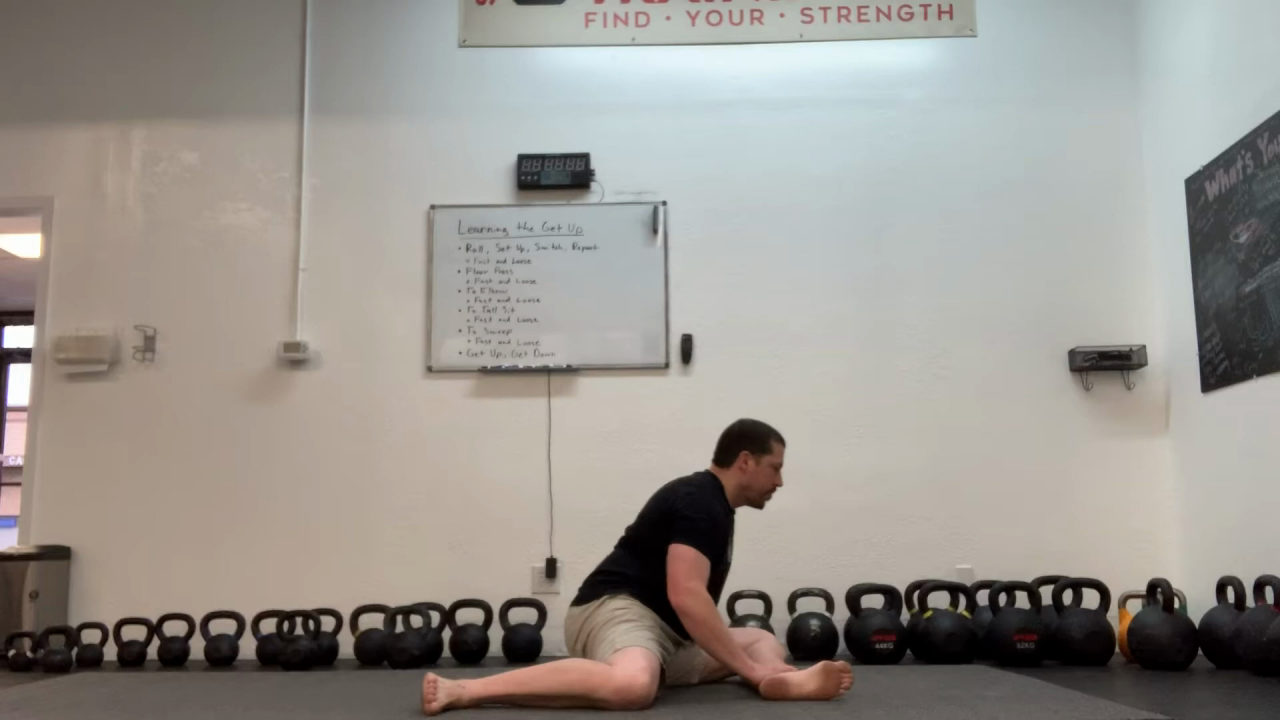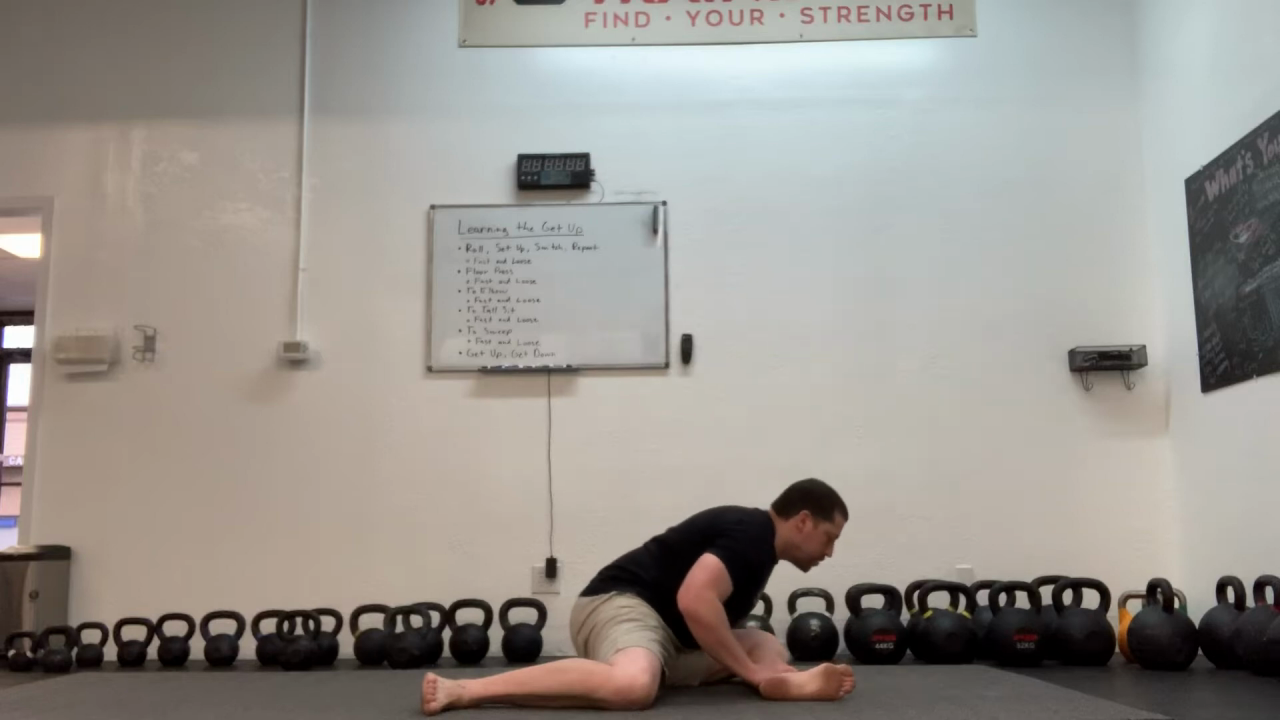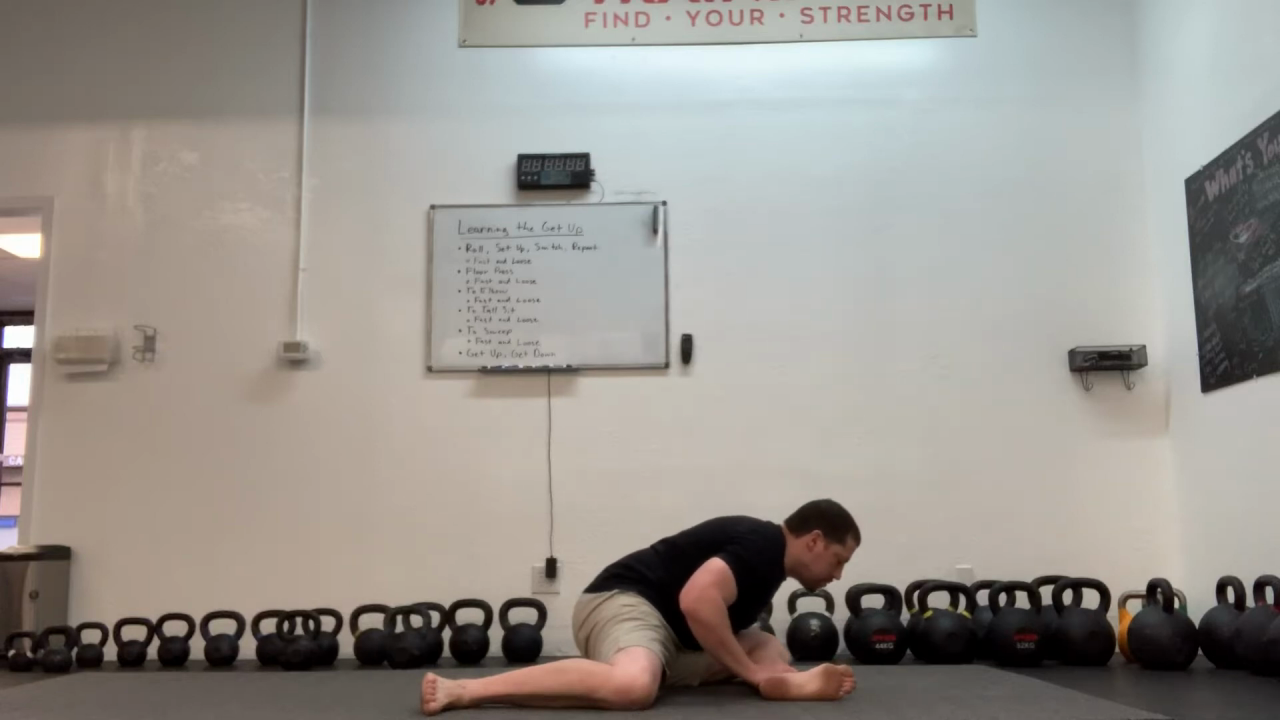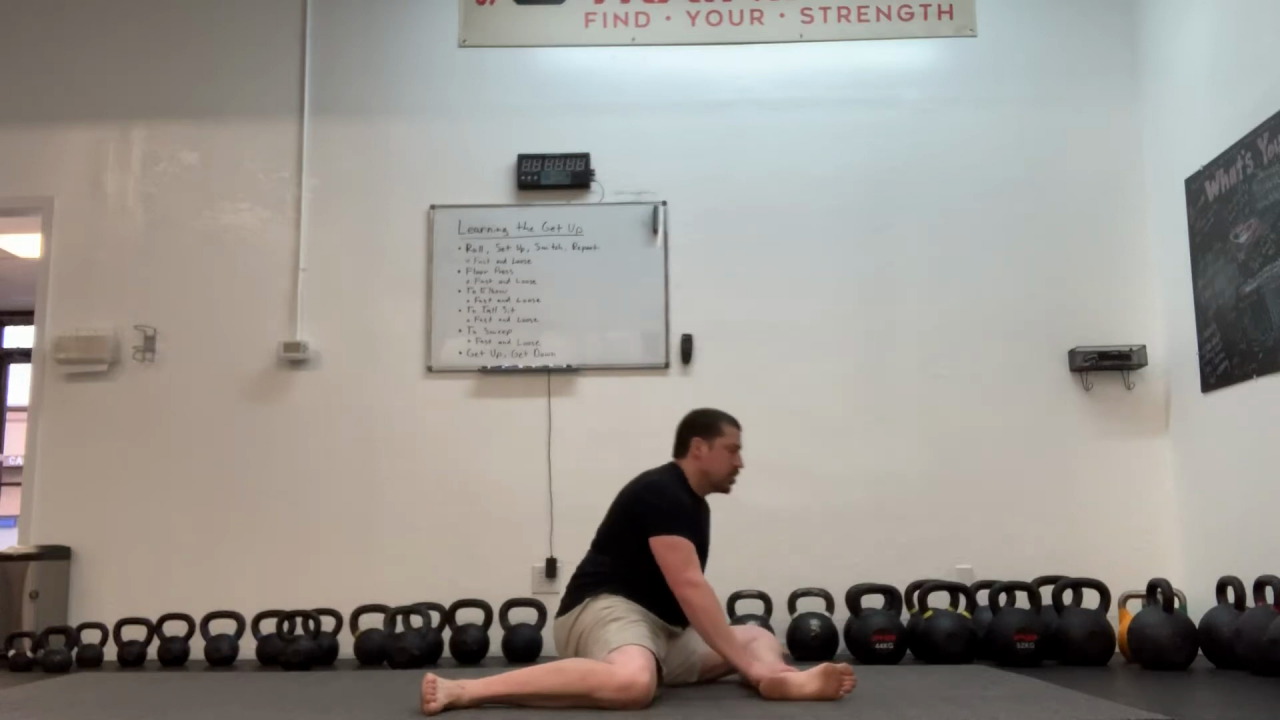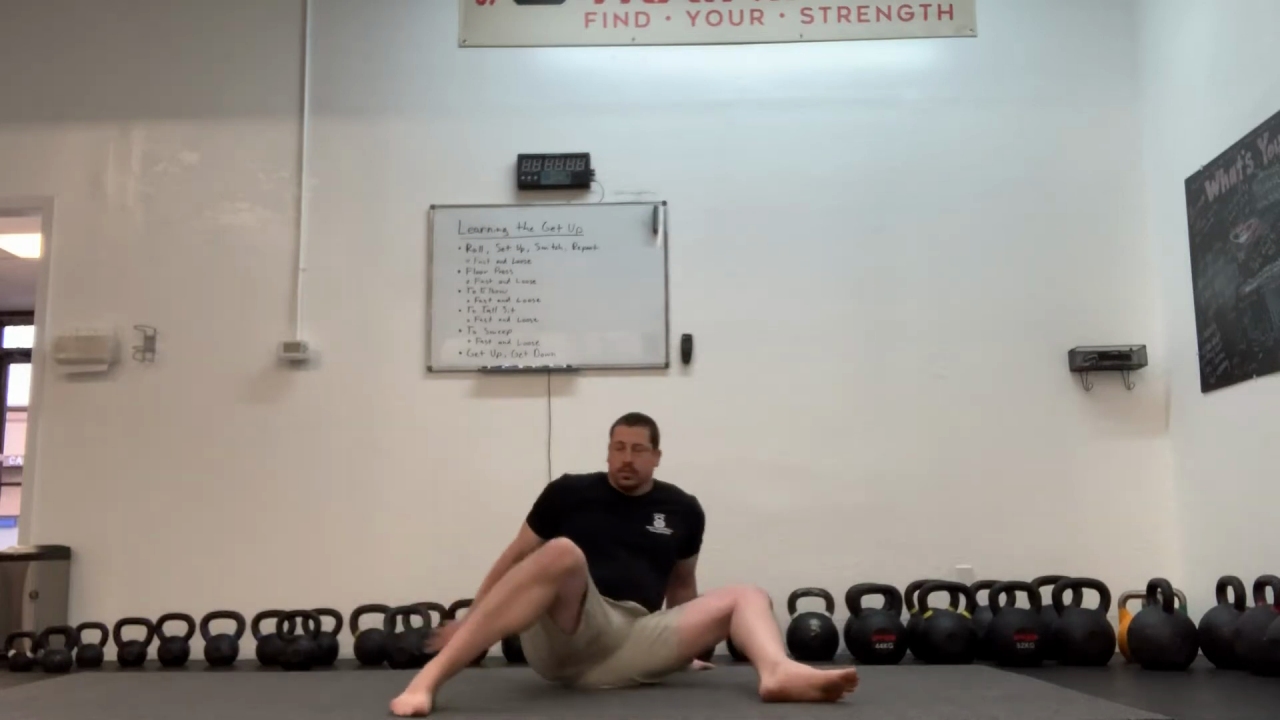
dt=1s
person 1, frame 1
left shoulder: (713, 503)
right shoulder: (699, 502)
left elbow: (692, 602)
right elbow: (686, 596)
left wrist: (757, 662)
right wrist: (751, 671)
right hip: (615, 610)
left knee: (763, 641)
right knee: (632, 686)
right ankle: (463, 691)
person 1, frame 2
left shoulder: (755, 539)
right shoulder: (751, 534)
right elbow: (695, 601)
left wrist: (766, 670)
right wrist: (752, 673)
right hip: (621, 604)
left knee: (769, 647)
right knee: (633, 685)
right ankle: (463, 690)
person 1, frame 3
left shoulder: (768, 556)
right shoulder: (762, 545)
right elbow: (697, 601)
left wrist: (768, 671)
right wrist: (752, 672)
right hip: (623, 602)
left knee: (772, 650)
right knee: (633, 685)
right ankle: (462, 690)
person 1, frame 4
left shoulder: (693, 502)
right shoulder: (662, 493)
left elbow: (686, 592)
right elbow: (688, 587)
right wrist: (748, 666)
right hip: (605, 610)
left knee: (760, 638)
right knee: (632, 683)
left ankle: (784, 681)
right ankle: (462, 690)
person 1, frame 5
left shoulder: (682, 508)
right shoulder: (571, 493)
left elbow: (682, 585)
right elbow: (515, 559)
left wrist: (681, 648)
right wrist: (464, 622)
left hip: (633, 639)
right hip: (561, 636)
left knee: (749, 597)
right knee: (564, 553)
left ankle: (778, 672)
right ankle: (430, 678)
